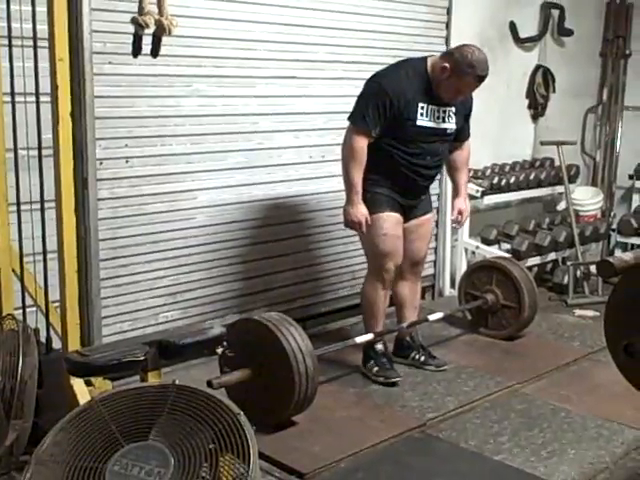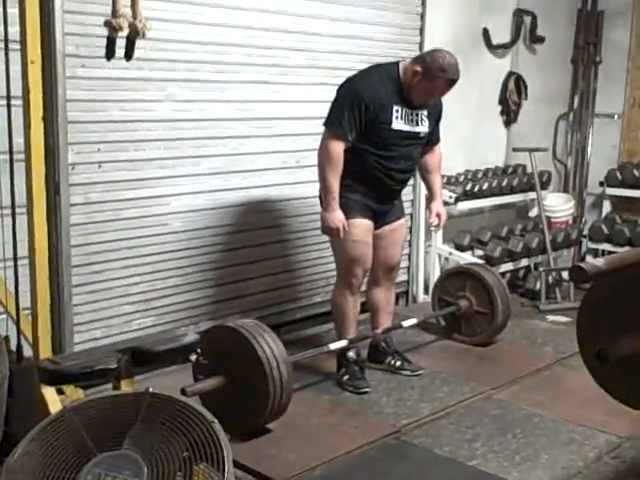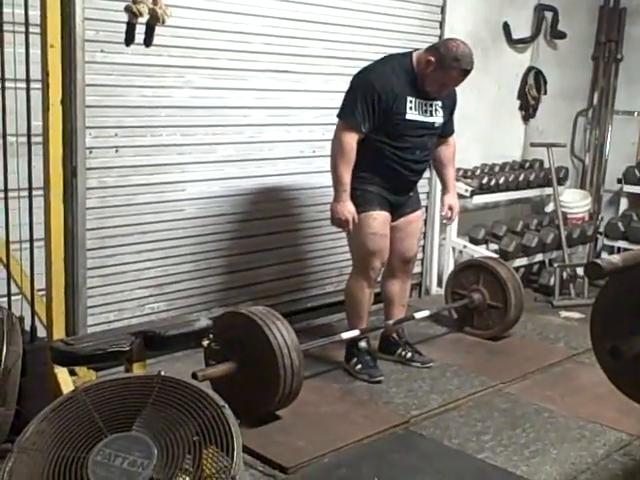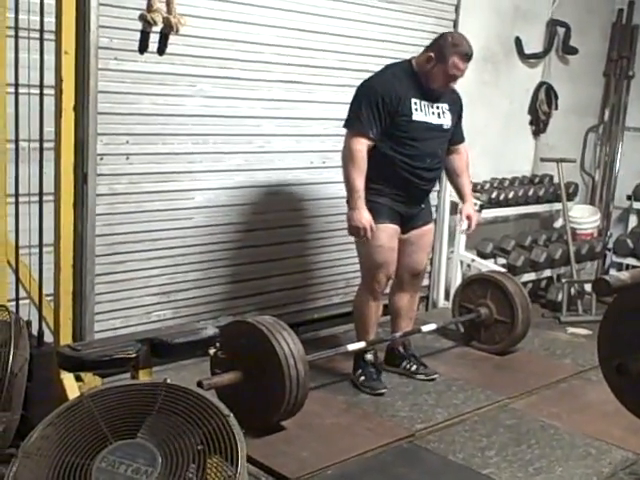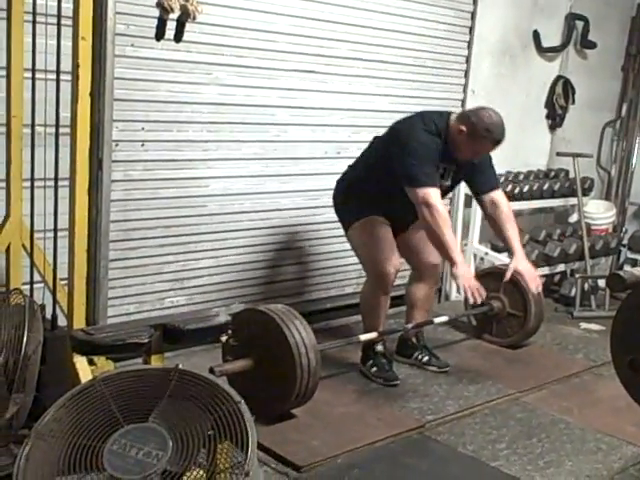
dt=1s
person 1, frame 1
left shoulder: (462, 98)
right shoulder: (391, 84)
left elbow: (459, 146)
right elbow: (356, 138)
left wrist: (461, 193)
right wrist: (354, 199)
left hip: (418, 193)
right hip: (380, 189)
left knee: (413, 268)
right knee: (385, 268)
left ankle: (406, 342)
right ankle: (374, 350)
person 1, frame 2
left shoulder: (432, 101)
right shoulder: (365, 88)
left elbow: (430, 150)
right elbow: (332, 144)
left wrist: (436, 197)
right wrist: (331, 204)
left hip: (390, 199)
right hip: (352, 196)
left knee: (387, 273)
right knee: (353, 275)
left ankle: (381, 347)
right ankle: (347, 357)
person 1, frame 3
left shoulder: (446, 92)
right shoulder: (378, 80)
left elbow: (444, 142)
right elbow: (346, 136)
left wrist: (450, 189)
right wrist: (342, 196)
left hip: (406, 190)
right hip: (368, 187)
left knee: (404, 264)
right knee: (369, 266)
left ankle: (393, 339)
right ankle: (357, 347)
person 1, frame 4
left shoulder: (451, 99)
right shoulder: (383, 87)
left elbow: (456, 151)
right elbow: (356, 146)
left wrist: (467, 198)
right wrist: (357, 205)
left hip: (418, 203)
right hip: (380, 201)
left knee: (412, 278)
right knee: (377, 280)
left ankle: (399, 351)
right ankle: (364, 360)
person 1, frame 5
left shoulder: (474, 151)
right shoulder: (418, 139)
left elbow: (495, 203)
right elbow: (430, 206)
left wrist: (518, 255)
right wrist: (458, 264)
left hip: (403, 205)
right hip: (361, 201)
left knee: (430, 265)
right knee: (385, 271)
left ankle: (411, 343)
right ankle: (372, 352)
